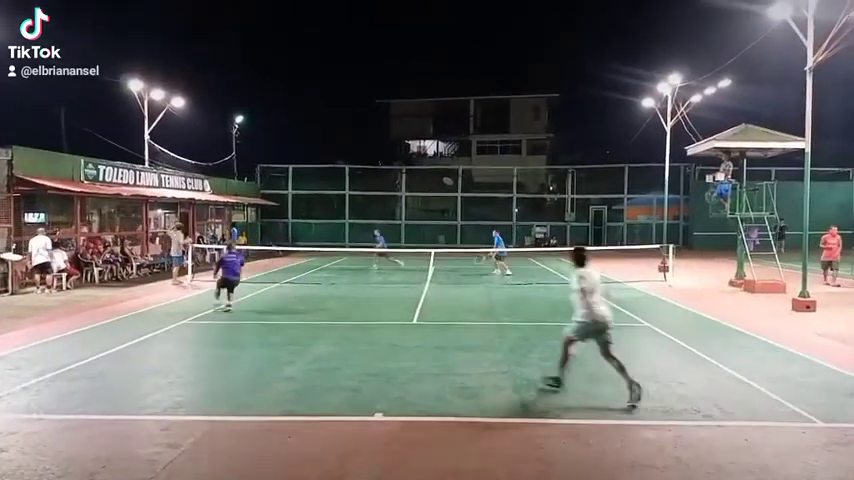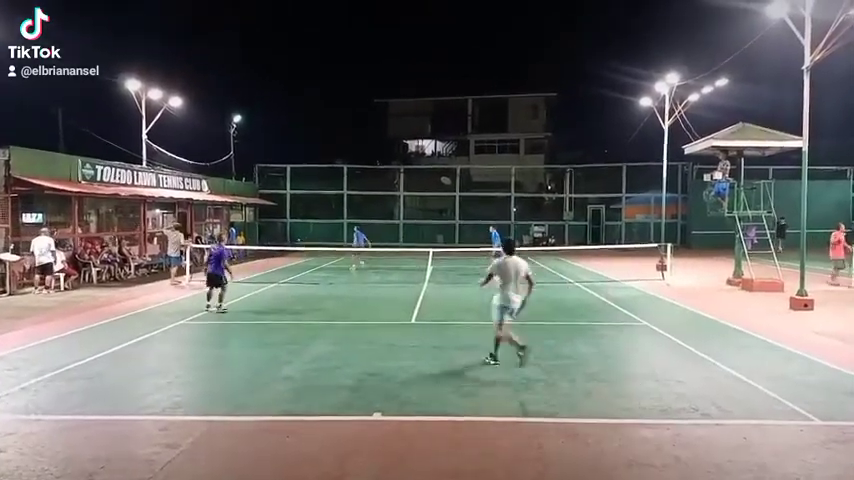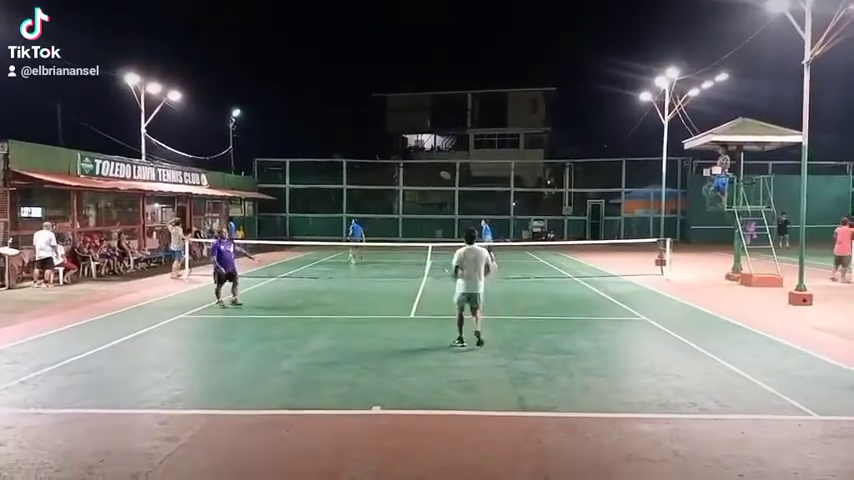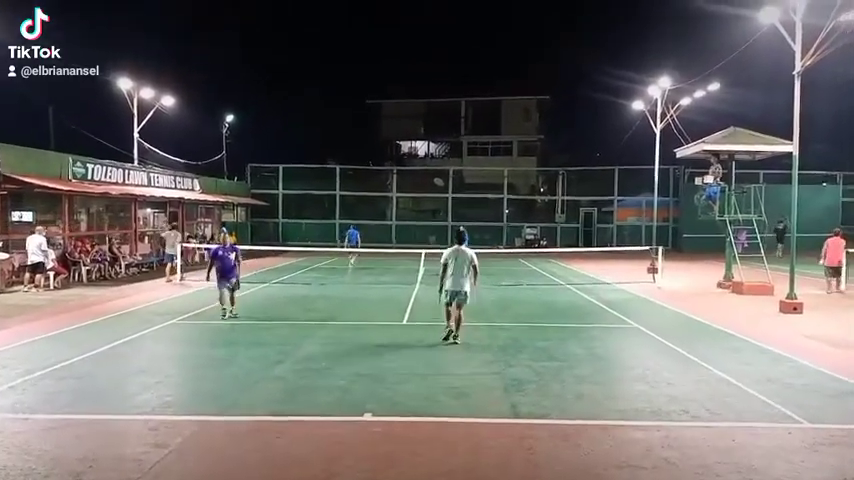
dt=0.5s
person 1, frame 1
left shoulder: (578, 275)
right shoulder: (594, 274)
left elbow: (583, 295)
left wrist: (590, 311)
left hip: (589, 319)
right hip: (604, 318)
left knee: (566, 342)
right knee: (607, 354)
person 1, frame 2
left shoulder: (499, 263)
right shoulder: (523, 264)
left elbow: (486, 280)
right elbow: (531, 283)
left wrist: (481, 283)
right wrist: (526, 298)
left hip: (502, 300)
right hip: (515, 301)
left knee: (502, 330)
right knee: (501, 327)
left ankle: (521, 348)
right ankle: (494, 356)
person 1, frame 3
left shoulder: (460, 252)
right shoulder: (484, 252)
left elbow: (455, 273)
right elbow: (488, 270)
left wrist: (456, 277)
left hip: (463, 287)
right hip: (477, 287)
left knee: (460, 311)
right knee: (476, 313)
left ankle: (460, 338)
right ankle: (478, 332)
person 1, frame 4
left shoulder: (448, 252)
right shoulder: (470, 253)
left elbow: (443, 270)
right elbow: (476, 271)
left wrist: (440, 285)
right wrist: (474, 281)
left hip: (450, 285)
right hip: (464, 286)
left knee: (447, 306)
right knee: (459, 310)
left ankle: (449, 327)
right ankle: (456, 336)
